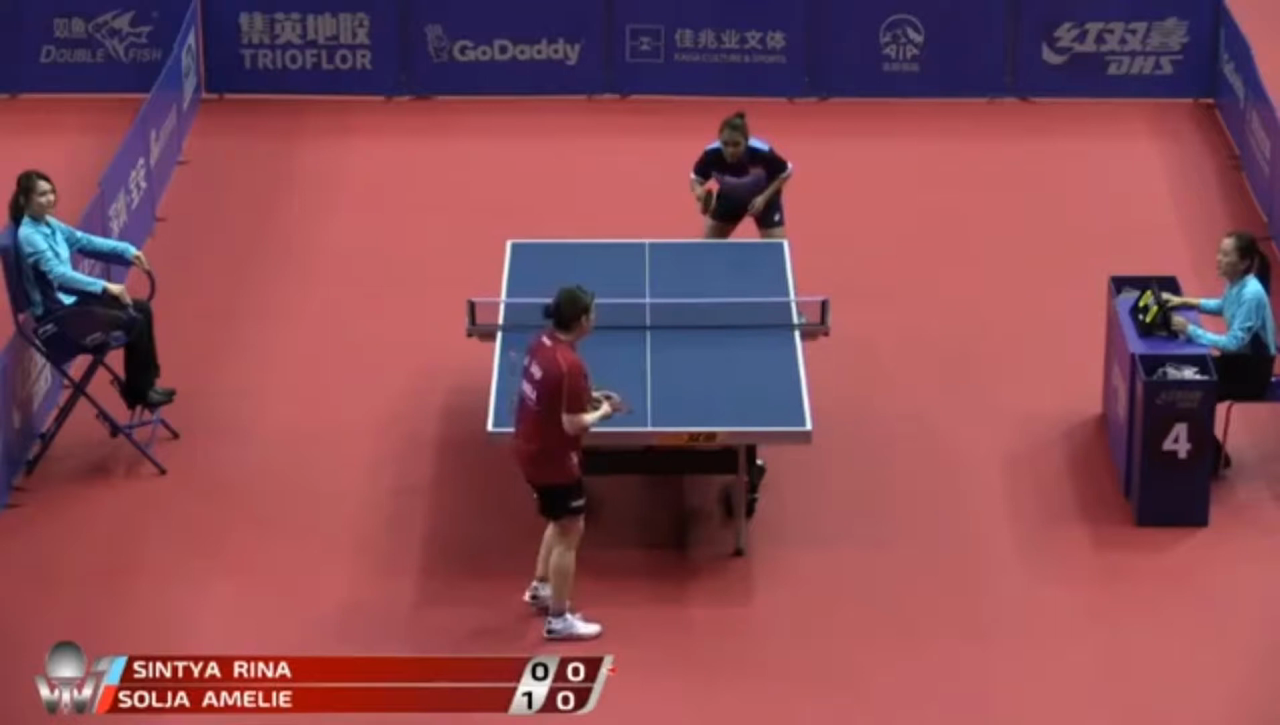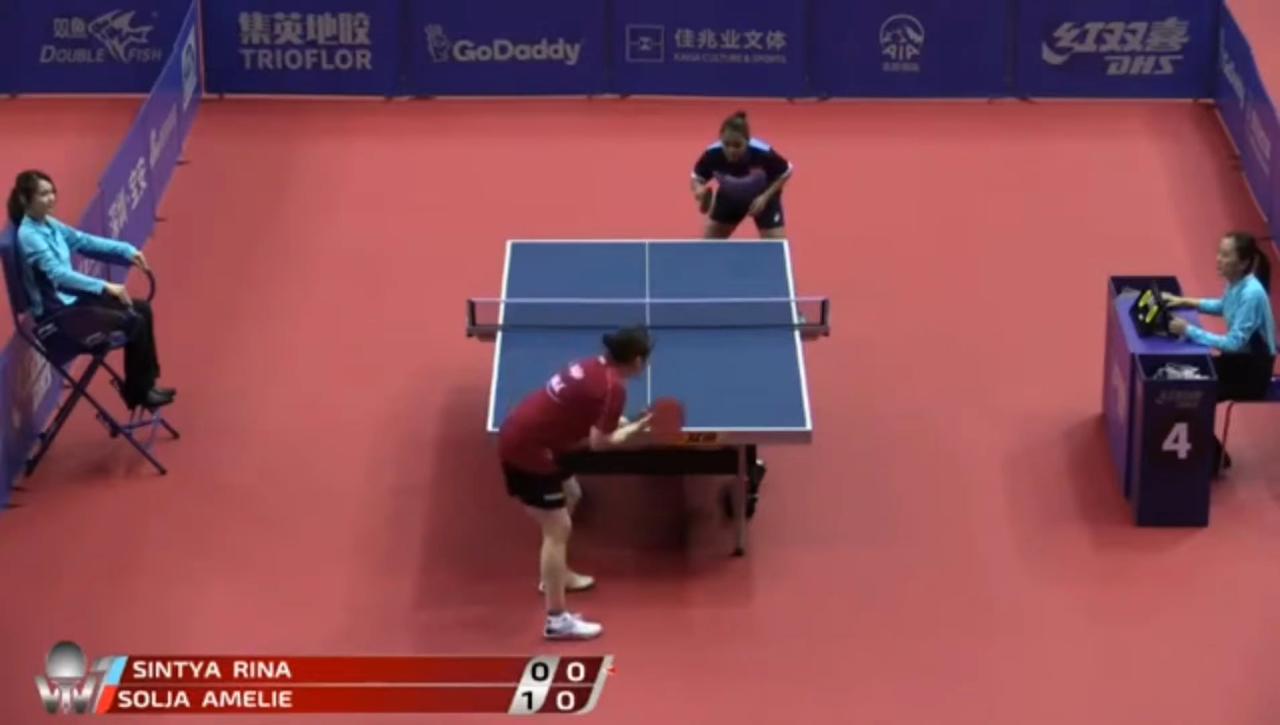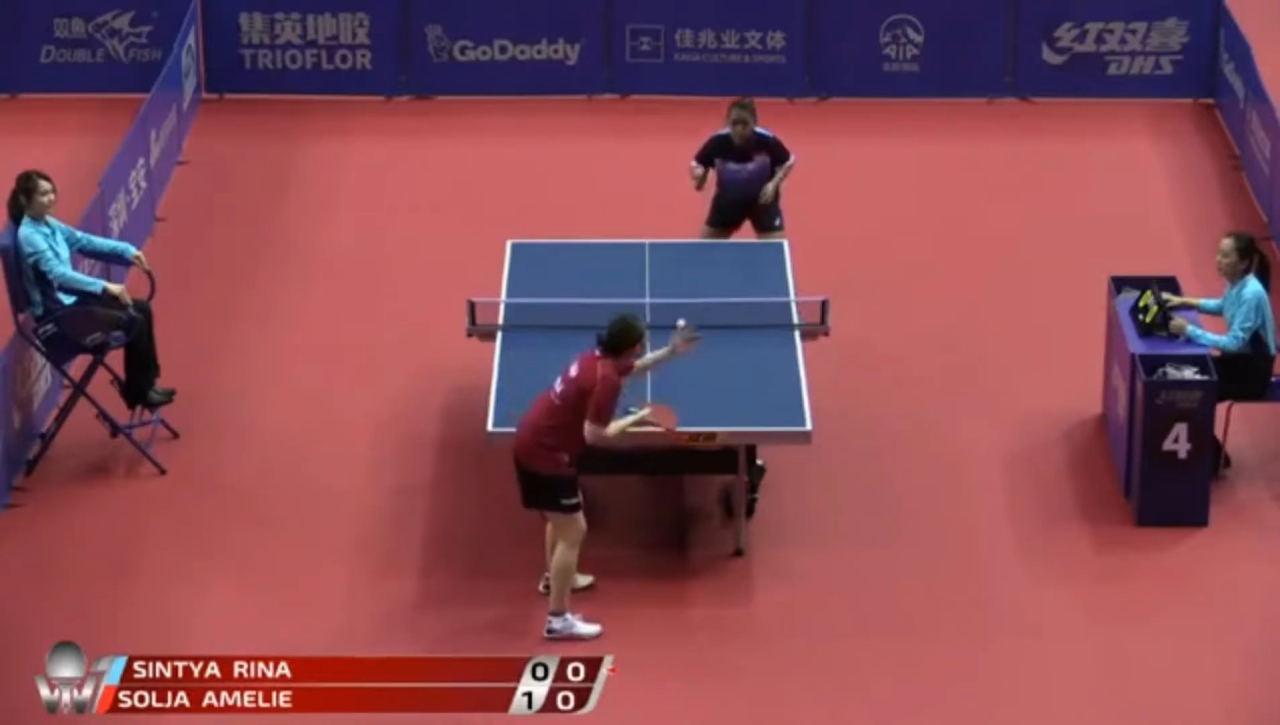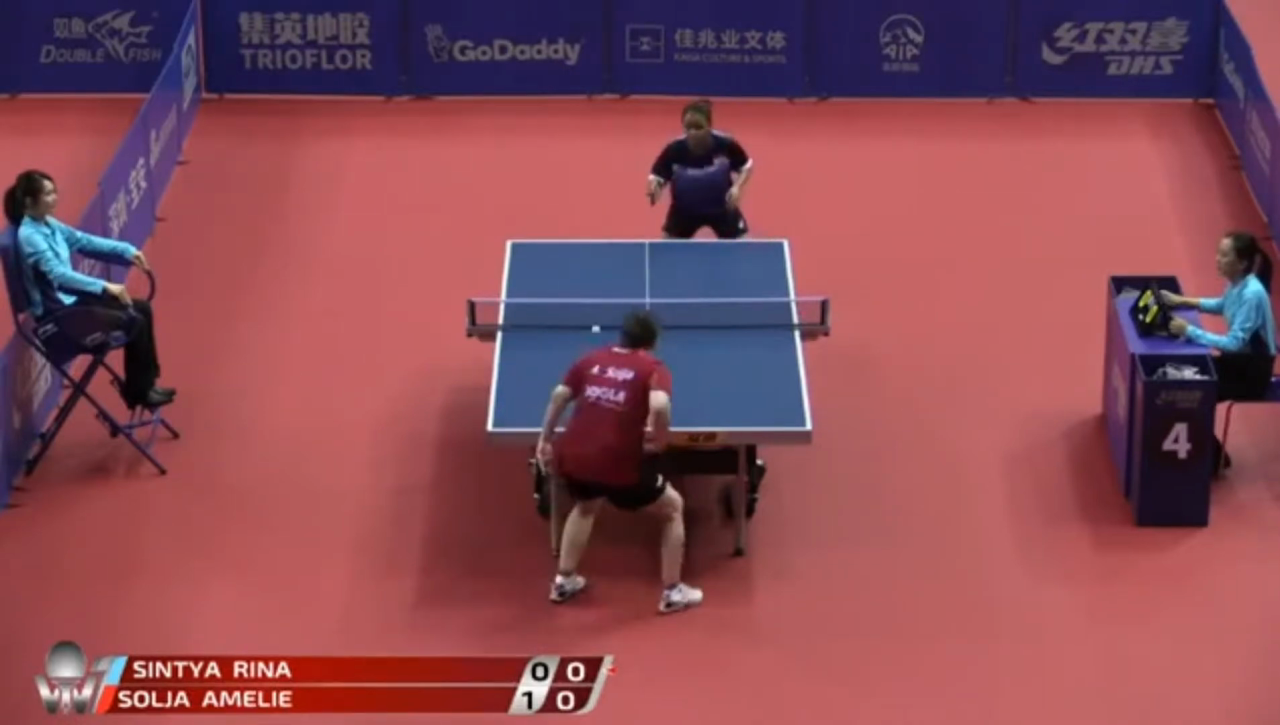
dt=0.7s
person 1, frame 1
left shoulder: (540, 344)
right shoulder: (570, 365)
right elbow: (572, 425)
left wrist: (587, 396)
right wrist: (604, 410)
left hip: (532, 449)
right hip: (553, 459)
left knee: (562, 521)
right knee: (570, 534)
left ankle: (541, 586)
right ankle: (559, 620)
person 1, frame 2
left shoulder: (594, 366)
right shoulder: (613, 387)
right elbow: (600, 441)
left wrist: (631, 423)
right wrist: (636, 428)
left hip: (520, 433)
right hip: (527, 448)
left knee: (570, 496)
right knee: (558, 529)
left ankle: (555, 576)
right ankle: (557, 620)
person 1, frame 3
left shoulder: (598, 357)
right shoulder: (605, 378)
left elbow: (631, 365)
right elbow: (595, 435)
left wrist: (671, 350)
right wrist: (635, 419)
left hip: (535, 440)
right hip: (545, 453)
left knee: (561, 517)
right knee: (572, 532)
left ankle: (555, 577)
right ankle: (558, 620)
person 1, frame 4
left shoulder: (590, 360)
right shoulder: (653, 368)
left elbow: (559, 397)
right elbow: (659, 407)
left wrist: (545, 440)
right wrist: (659, 440)
left hip: (574, 459)
right hip: (620, 466)
left knee: (585, 506)
right knee: (673, 510)
left ankle: (564, 581)
right ankle: (672, 592)
person 2, frame 1
left shoulder: (1251, 294)
right shoulder: (1236, 283)
left elbow: (1233, 343)
right elbow: (1222, 306)
left wrist: (1190, 330)
right wrist: (1185, 301)
left hip: (1254, 369)
right hip: (1239, 358)
left ankle: (1215, 456)
person 2, frame 2
left shoulder: (1251, 294)
right shoulder: (1236, 283)
left elbow: (1233, 343)
right elbow: (1221, 306)
left wrist: (1189, 330)
right wrist: (1184, 301)
left hip: (1254, 369)
right hip: (1239, 357)
left ankle: (1216, 456)
person 2, frame 3
left shoulder: (1251, 294)
right shoulder: (1236, 283)
left elbow: (1233, 343)
right elbow: (1222, 306)
left wrist: (1189, 330)
right wrist: (1184, 301)
left hip: (1255, 369)
right hip: (1240, 358)
left ankle: (1215, 456)
person 2, frame 4
left shoulder: (1252, 294)
right shoulder: (1237, 284)
left elbow: (1234, 343)
right elbow: (1222, 305)
left wrist: (1189, 331)
right wrist: (1183, 301)
left hip: (1254, 370)
right hip: (1240, 358)
left ankle: (1214, 456)
person 3, frame 1
left shoulder: (49, 223)
right shoulder: (28, 236)
left elbow: (85, 240)
right elbow: (58, 274)
left wrist: (127, 250)
right wrist: (104, 286)
left hip: (72, 296)
right hip: (56, 310)
left knee: (142, 309)
right knee: (134, 322)
left ankle: (145, 382)
right ankle: (138, 391)
person 3, frame 2
left shoulder: (48, 223)
right shoulder: (28, 236)
left elbow: (85, 240)
right elbow: (58, 274)
left wrist: (126, 250)
right wrist: (104, 286)
left hip: (72, 296)
right hip: (56, 310)
left knee: (142, 309)
right knee: (134, 322)
left ankle: (145, 382)
right ankle: (138, 392)
person 3, frame 3
left shoulder: (48, 223)
right shoulder: (28, 235)
left elbow: (84, 240)
right elbow: (58, 274)
left wrist: (126, 250)
right wrist: (104, 286)
left hip: (71, 296)
right hip: (56, 310)
left knee: (142, 309)
right knee: (134, 322)
left ankle: (145, 382)
right ankle: (138, 392)
person 3, frame 4
left shoulder: (48, 223)
right shoulder: (29, 236)
left elbow: (84, 241)
right elbow: (58, 274)
left wrist: (126, 250)
right wrist: (105, 286)
left hip: (72, 296)
right hip: (56, 310)
left knee: (142, 310)
right knee: (134, 323)
left ankle: (145, 382)
right ankle: (139, 392)
